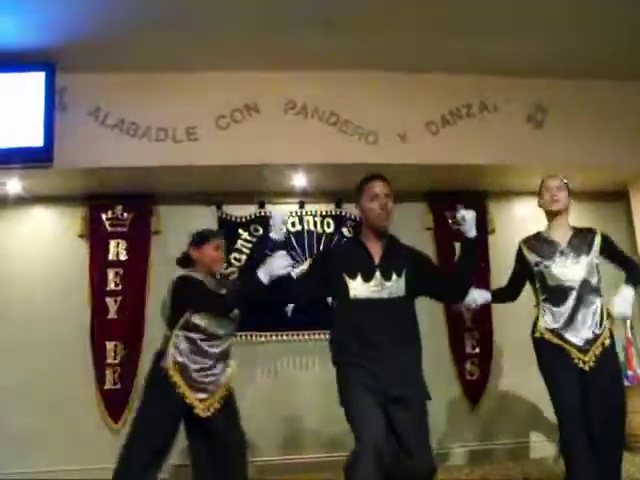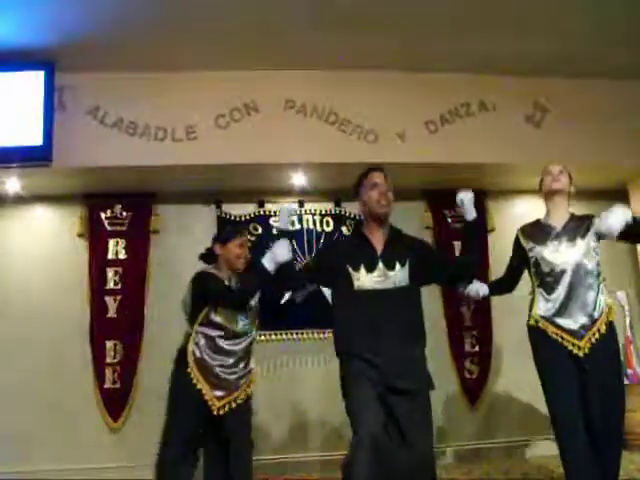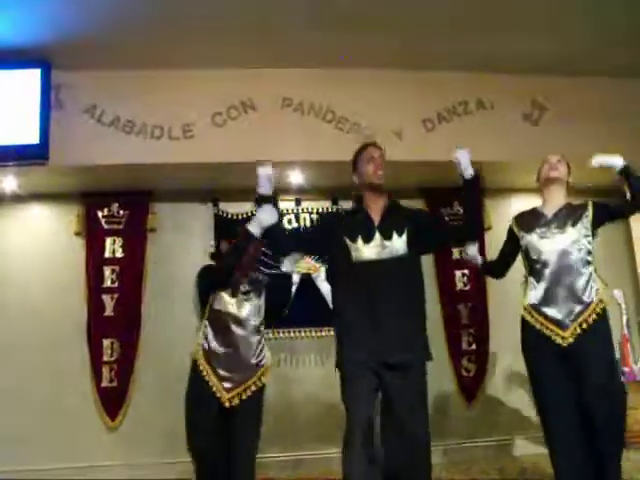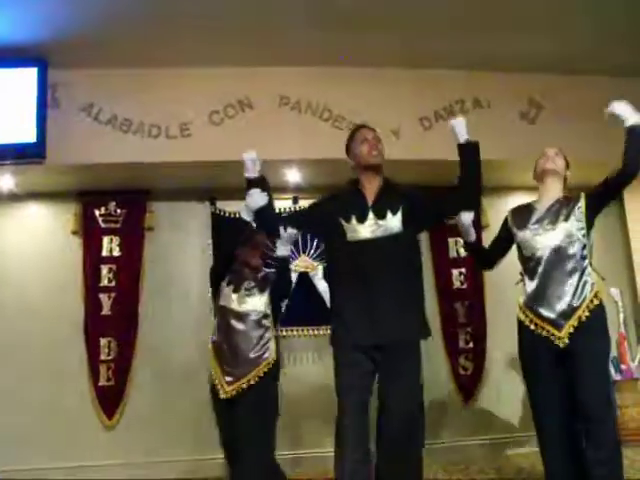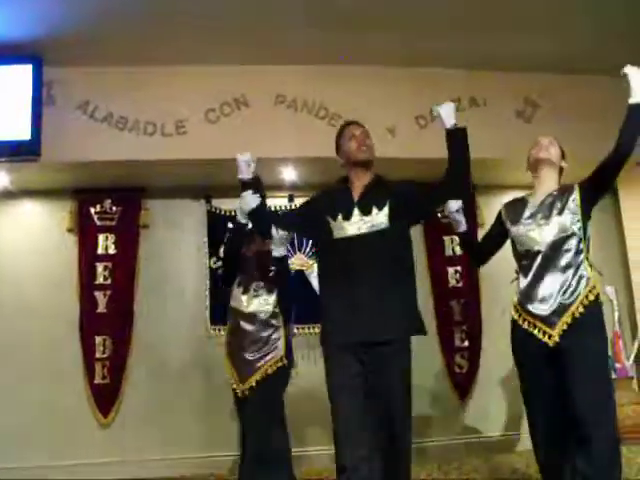
dt=0.2s
person 1, frame 1
left shoulder: (593, 238)
right shoulder: (529, 247)
right elbow: (512, 291)
right wrist: (485, 295)
left hip: (599, 340)
right hip: (554, 343)
left knee: (607, 420)
right knee: (572, 419)
person 1, frame 2
left shoulder: (593, 224)
right shoulder: (527, 234)
right elbow: (509, 282)
right wrist: (482, 289)
left hip: (598, 329)
right hip: (549, 333)
left knee: (606, 413)
right knee: (568, 417)
person 1, frame 3
left shoulder: (588, 211)
right shoulder: (521, 222)
right elbow: (500, 267)
right wrist: (476, 259)
left hip: (588, 320)
right hip: (540, 325)
left knee: (604, 406)
right knee: (559, 415)
person 1, frame 4
left shoulder: (584, 203)
right shoulder: (517, 217)
right elbow: (487, 260)
right wrist: (469, 234)
left hip: (584, 317)
right hip: (536, 323)
left knee: (595, 410)
right knee: (554, 420)
person 1, frame 5
left shoulder: (580, 195)
right shoulder: (511, 211)
right elbow: (479, 256)
right wrist: (459, 223)
left hip: (579, 315)
right hip: (529, 322)
left knee: (592, 416)
right knee: (547, 424)
person 2, frame 1
left shoulder: (410, 259)
right shoulder: (335, 258)
left elbow: (455, 291)
right elbow: (291, 292)
left wrist: (469, 239)
left hip: (404, 376)
right hip: (359, 374)
right knee: (372, 444)
person 2, frame 2
left shoulder: (413, 249)
right shoulder: (338, 252)
left elbow: (460, 275)
right elbow: (294, 280)
left wrist: (469, 221)
left hip: (408, 368)
right hip: (361, 366)
right knee: (369, 438)
person 2, frame 3
left shoulder: (414, 220)
right shoulder: (336, 225)
left elbow: (465, 233)
right elbow: (285, 244)
left wrist: (468, 179)
left hip: (407, 347)
right hip: (358, 350)
left knee: (412, 436)
right knee: (360, 428)
person 2, frame 4
left shoulder: (409, 199)
right shoulder: (333, 207)
left elbow: (464, 200)
right elbow: (276, 224)
left wrist: (466, 146)
right wrist: (255, 181)
left hip: (401, 330)
right hip: (353, 333)
left knee: (404, 420)
right knee: (353, 419)
person 2, frame 5
left shoulder: (399, 194)
right shoulder: (323, 204)
left elbow: (453, 187)
right elbow: (270, 224)
left wrist: (453, 130)
right wrist: (248, 183)
left hip: (390, 329)
right hip: (342, 333)
left knee: (392, 422)
right knee: (352, 426)
person 3, frame 1
left shoulder: (225, 287)
right shoulder: (185, 284)
right elbow: (222, 304)
right wrist: (264, 273)
left hip: (213, 381)
right hip: (174, 376)
left knee: (229, 446)
right knee: (148, 446)
person 3, frame 2
left shoulder: (247, 284)
right shoulder: (204, 280)
right elbow: (236, 299)
right wrist: (270, 261)
left hip: (234, 379)
right hip: (195, 373)
left knee: (236, 449)
right knee: (179, 447)
person 3, frame 3
left shoulder: (259, 282)
right shoulder: (209, 275)
right elbow: (226, 269)
right wrist: (255, 227)
left hip: (248, 372)
right hip: (209, 369)
left knee: (242, 446)
right knee: (206, 443)
person 3, frame 4
left shoulder: (270, 280)
right shoulder: (223, 276)
left elbow: (284, 288)
right elbow: (222, 246)
left wrist: (283, 252)
right wrist: (249, 218)
left hip: (259, 368)
right hip: (224, 367)
left knee: (253, 441)
right knee: (233, 440)
person 3, frame 5
left shoulder: (279, 278)
right shoulder: (237, 273)
left elbow: (288, 288)
right elbow: (232, 244)
left wrist: (280, 251)
right wrist: (243, 219)
left hip: (271, 363)
right hip: (241, 363)
left knee: (262, 435)
right knee: (256, 434)
